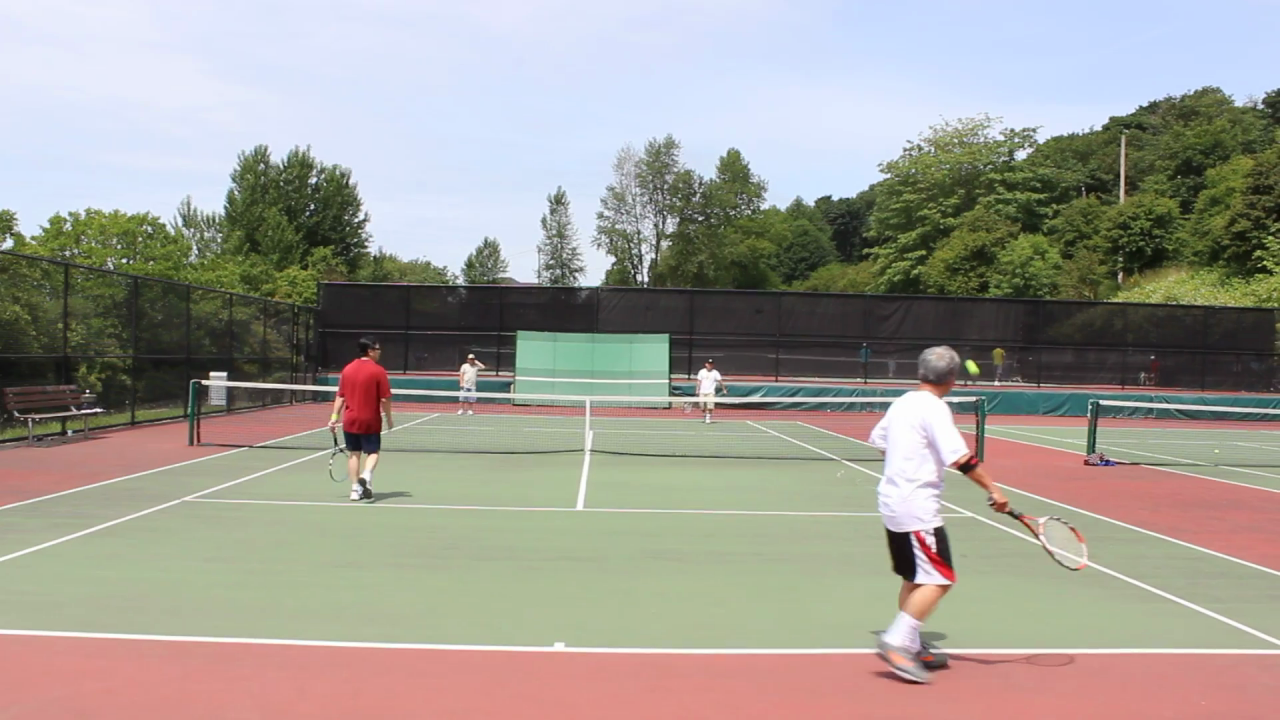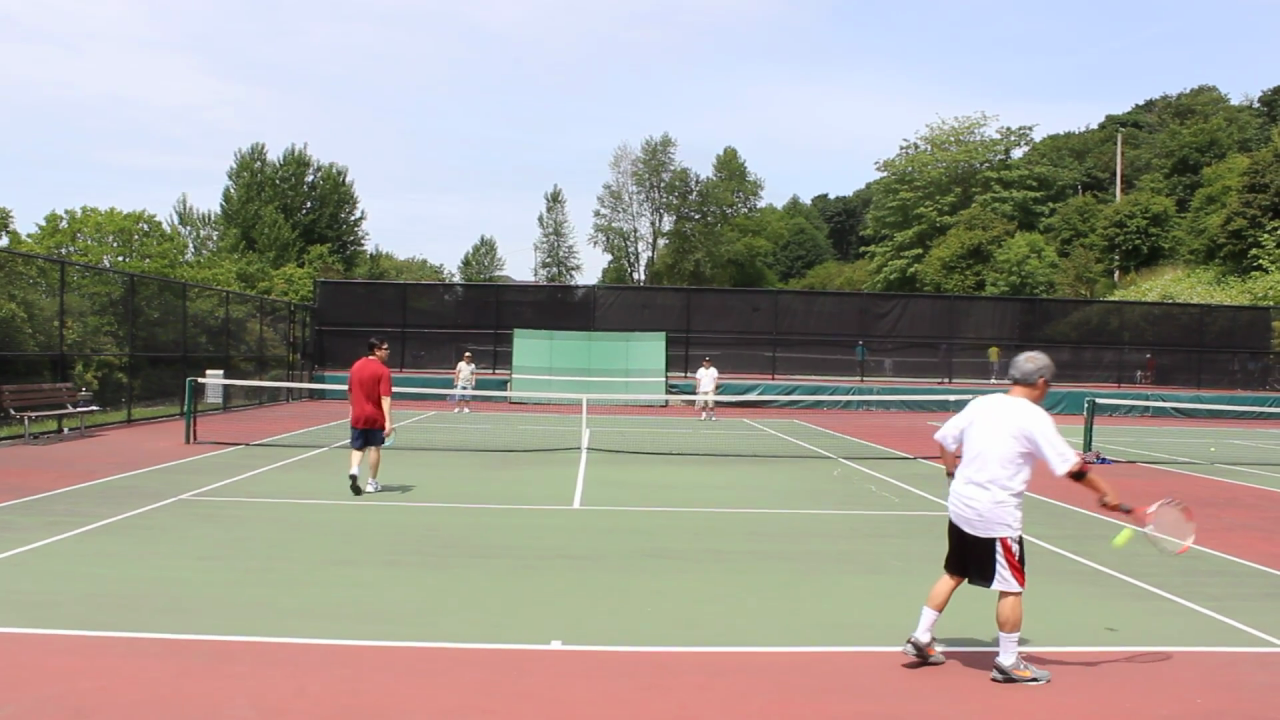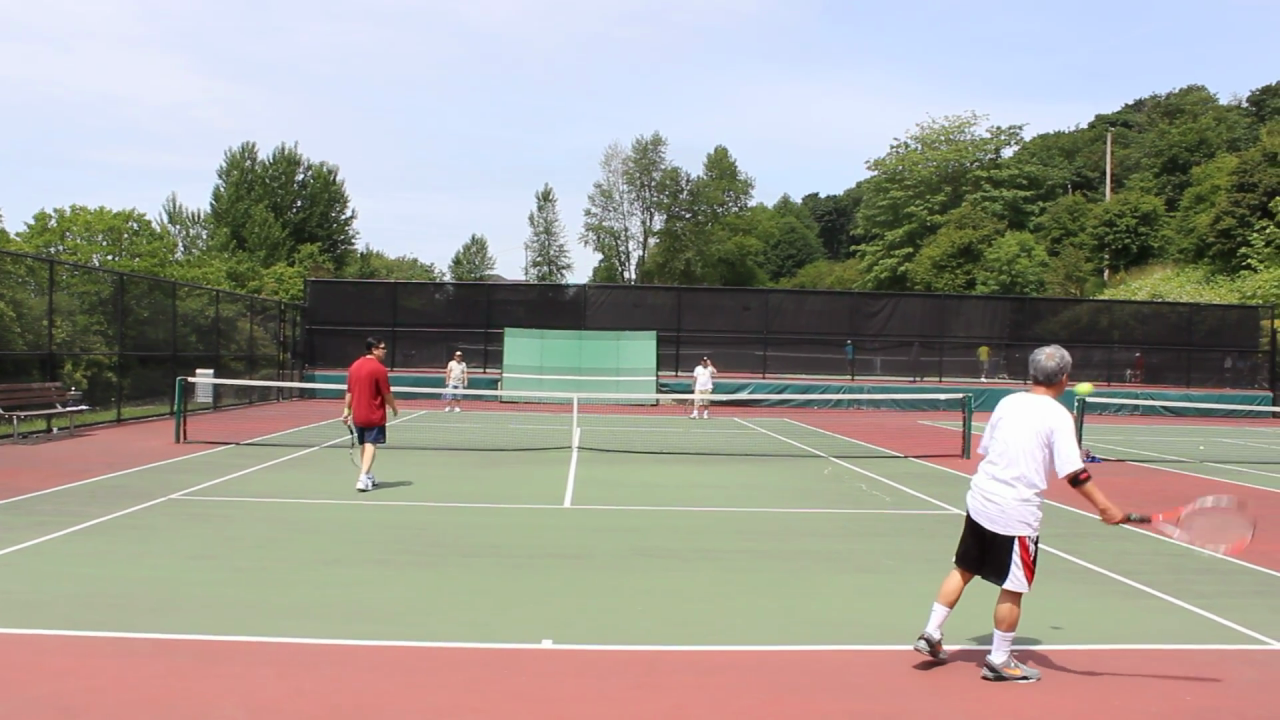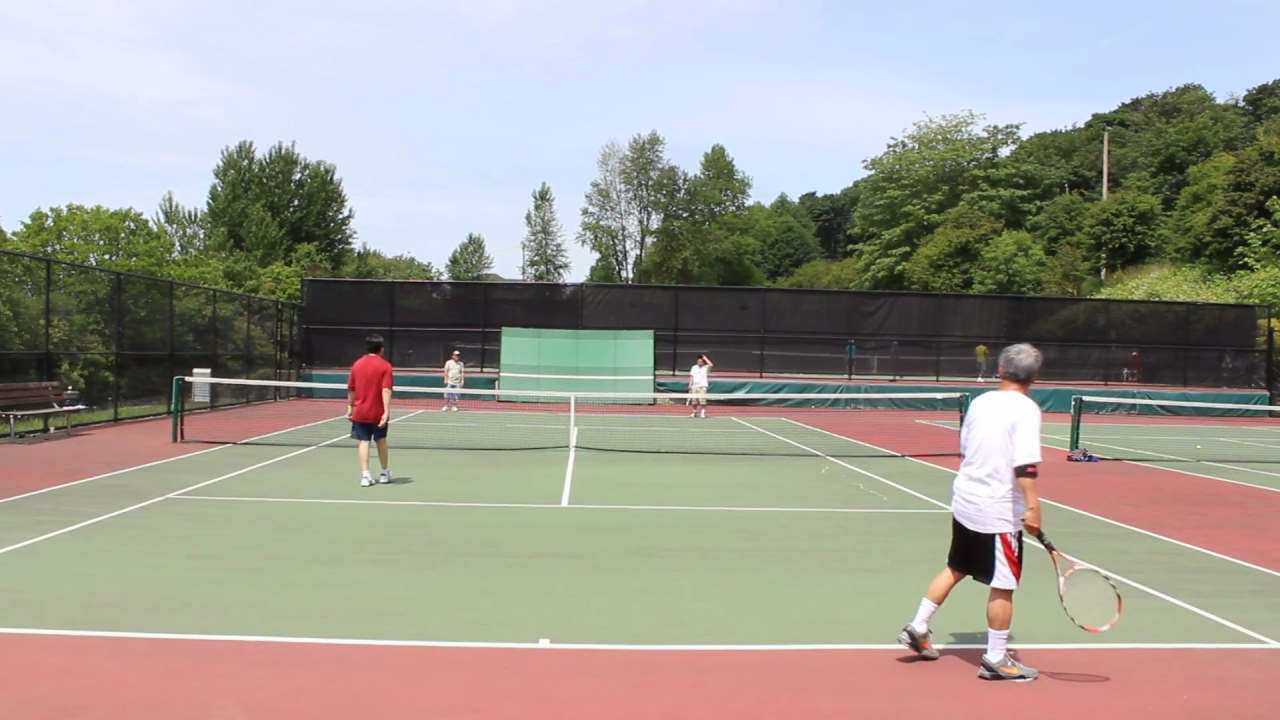
dt=0.5s
person 1, frame 1
left shoulder: (901, 402)
right shoulder: (934, 408)
left elbow: (878, 439)
right elbow: (960, 458)
right wrist: (992, 489)
left hip: (894, 502)
right hip: (915, 507)
left knee: (916, 579)
right knee: (937, 581)
left ankle: (908, 649)
right ankle: (896, 643)
person 1, frame 2
left shoulder: (980, 404)
right shoulder: (1034, 418)
left elbow: (943, 440)
right elbow: (1070, 464)
left wrist: (954, 476)
right wrist: (1104, 490)
left hip: (961, 505)
right hip: (996, 514)
left knee: (954, 575)
right knee: (1010, 588)
left ankle: (921, 639)
right ankle: (1008, 663)
person 1, frame 3
left shoulder: (1008, 402)
right shoulder: (1058, 416)
right elbow: (1072, 471)
right wrist: (1104, 505)
left hip: (980, 501)
right hip: (1016, 512)
left knee: (963, 570)
right knee: (1013, 587)
left ankle: (931, 634)
right ankle: (999, 661)
person 1, frame 4
left shoulder: (980, 402)
right shoulder: (1026, 409)
right elbow: (1025, 464)
right wrist: (1033, 507)
left hip: (965, 501)
right hip: (998, 510)
left knee: (956, 568)
right knee: (1003, 585)
left ankle: (918, 628)
right ankle: (996, 659)
